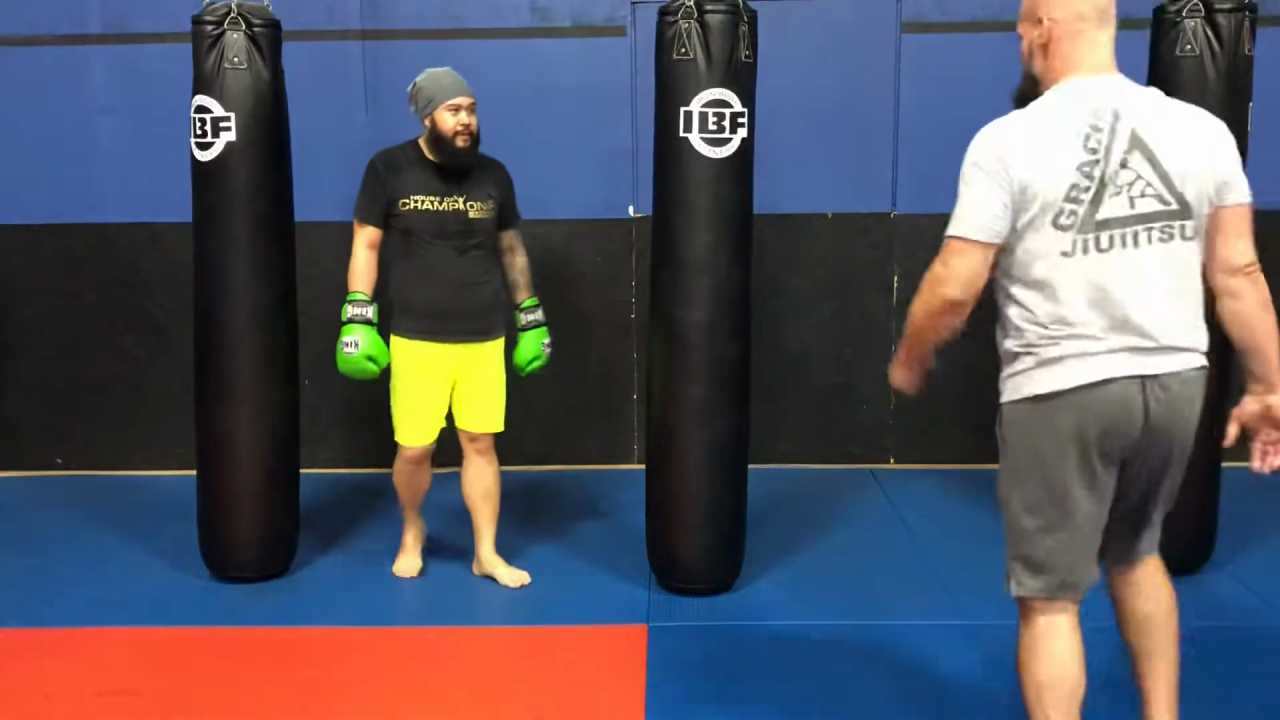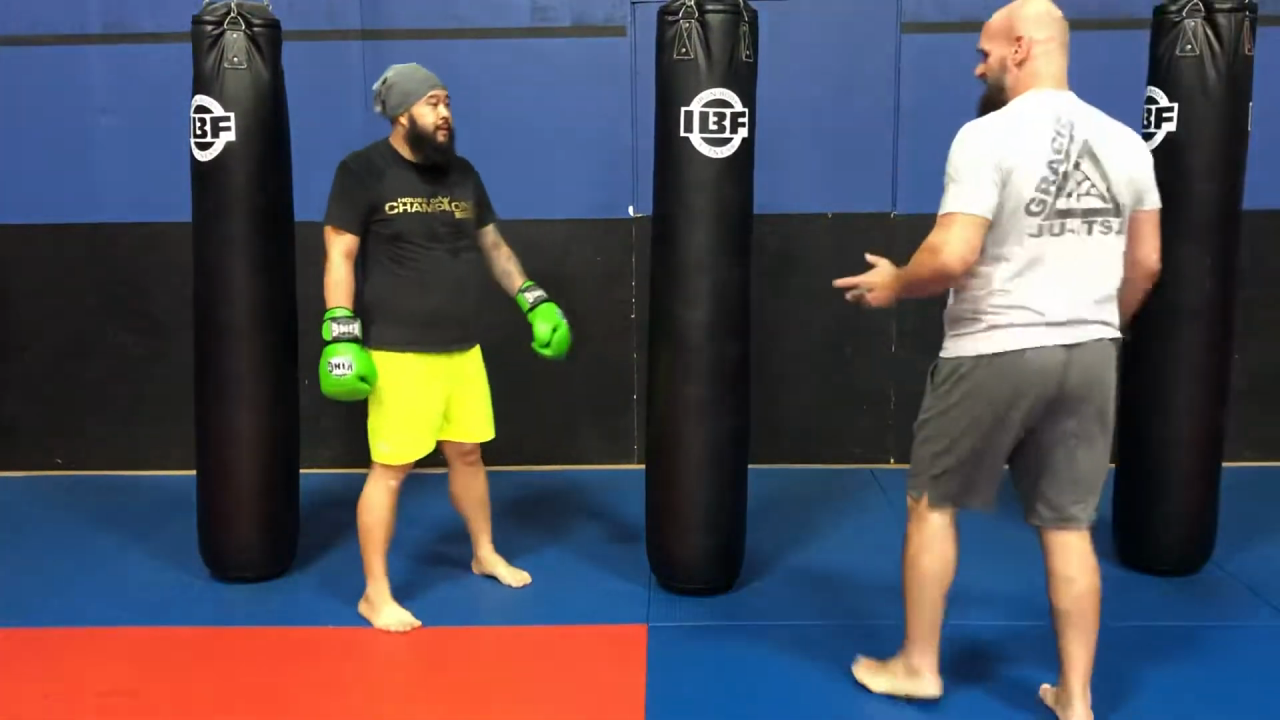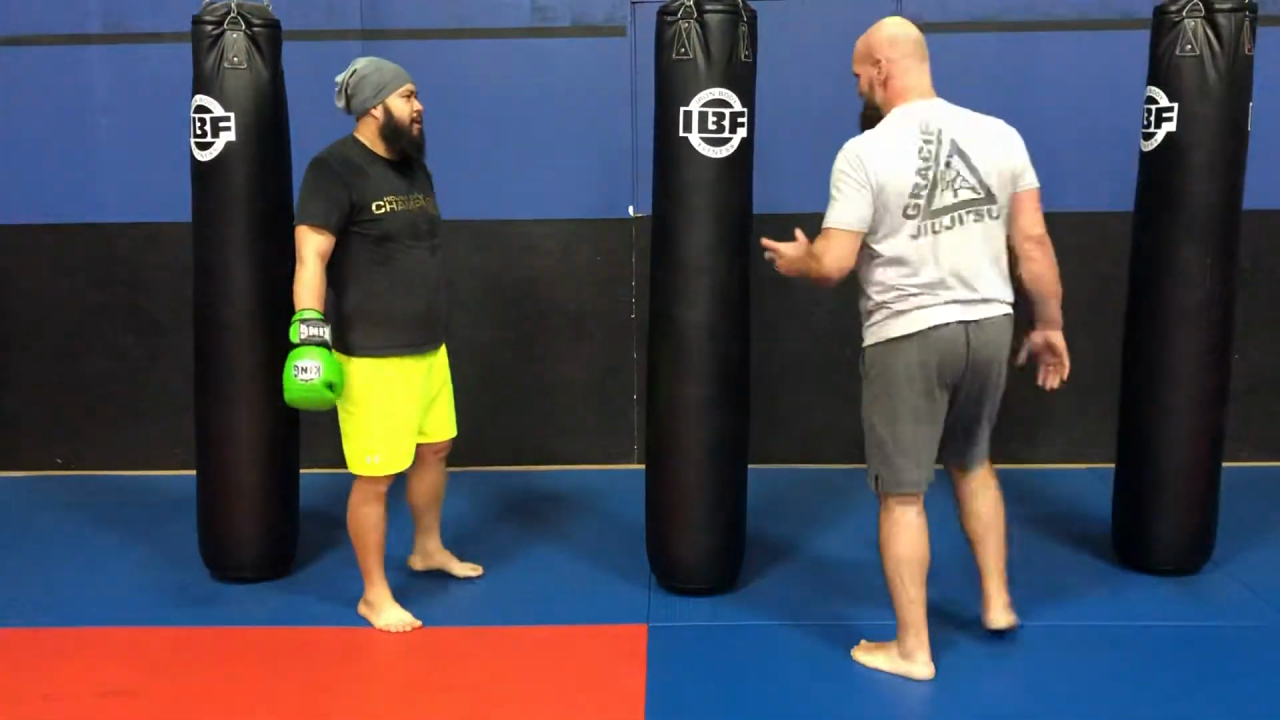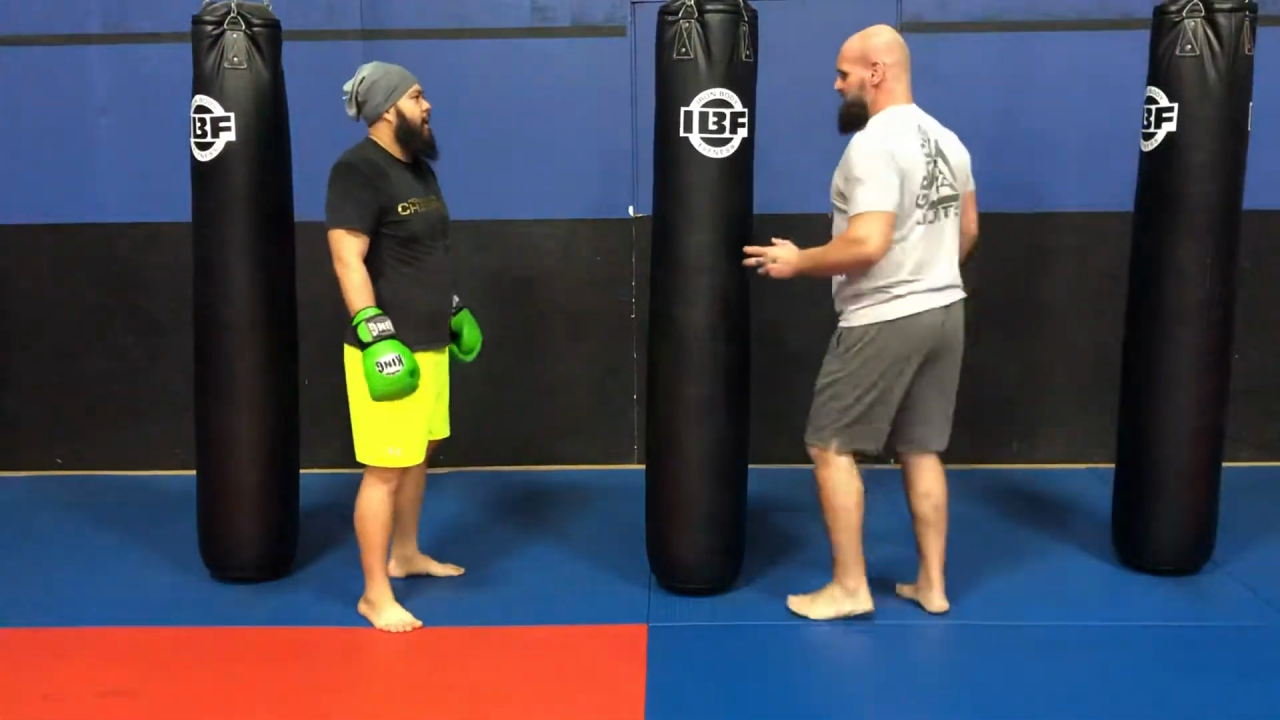
dt=0.5s
person 1, frame 1
left shoulder: (1009, 140)
right shoulder: (1201, 129)
left elbow: (953, 288)
left wrist: (908, 360)
left hip: (1059, 394)
right hip: (1174, 385)
left knee: (1047, 599)
right knee: (1135, 556)
person 1, frame 2
left shoulder: (987, 136)
right shoulder: (1126, 143)
left elbow: (951, 257)
right elbow: (1146, 264)
left wrist: (892, 285)
left hip: (994, 357)
right hip: (1090, 356)
left knee: (932, 504)
right knee: (1068, 526)
person 1, frame 3
left shoulder: (864, 152)
right shoulder: (998, 135)
left elbow: (833, 263)
right elbow: (1033, 241)
left wrist: (796, 260)
right wrist: (1050, 326)
left hip: (906, 339)
right hip: (989, 327)
left knee: (901, 493)
right knee: (971, 464)
left ankle: (911, 648)
right ankle: (997, 601)
person 1, frame 4
left shoulder: (873, 144)
right shoulder: (947, 141)
left elbow: (867, 245)
right elbow: (967, 232)
left wrist: (797, 261)
left hip: (883, 323)
right hip: (944, 312)
left knee: (831, 448)
right knee: (922, 452)
left ankle: (849, 586)
right ankle: (931, 585)
person 2, frame 1
left shoulder: (493, 175)
right shoulder: (388, 169)
left elbow: (512, 251)
right elbow: (366, 247)
left wrist: (532, 318)
right wrist: (358, 319)
left hip: (485, 340)
right hip: (416, 340)
left knee: (480, 444)
right knee: (415, 450)
left ankle: (487, 553)
right ankle: (411, 532)
person 2, frame 2
left shoulder: (462, 173)
right shoulder: (363, 171)
left elbow: (492, 246)
right elbow: (340, 257)
left wrist: (534, 301)
right wrist: (341, 336)
left hip: (462, 348)
right hip: (398, 353)
left knee: (468, 454)
right knee: (390, 469)
left ankle: (486, 555)
right ankle: (375, 593)
person 2, frame 3
left shoulder: (416, 169)
right shoulder: (335, 169)
right elbow: (311, 260)
right wrist: (309, 339)
left hip: (429, 349)
right hip: (372, 357)
left knee: (436, 450)
right knee: (376, 477)
left ankle: (429, 548)
right ankle: (375, 594)
person 2, frame 4
left shoulder: (419, 168)
right shoulder: (358, 170)
right elbow: (348, 261)
left wrist: (456, 309)
right wrist: (378, 338)
left hip: (430, 343)
right hip: (390, 349)
left knee: (417, 457)
right knee: (385, 469)
left ankle: (405, 554)
right ankle: (375, 594)
